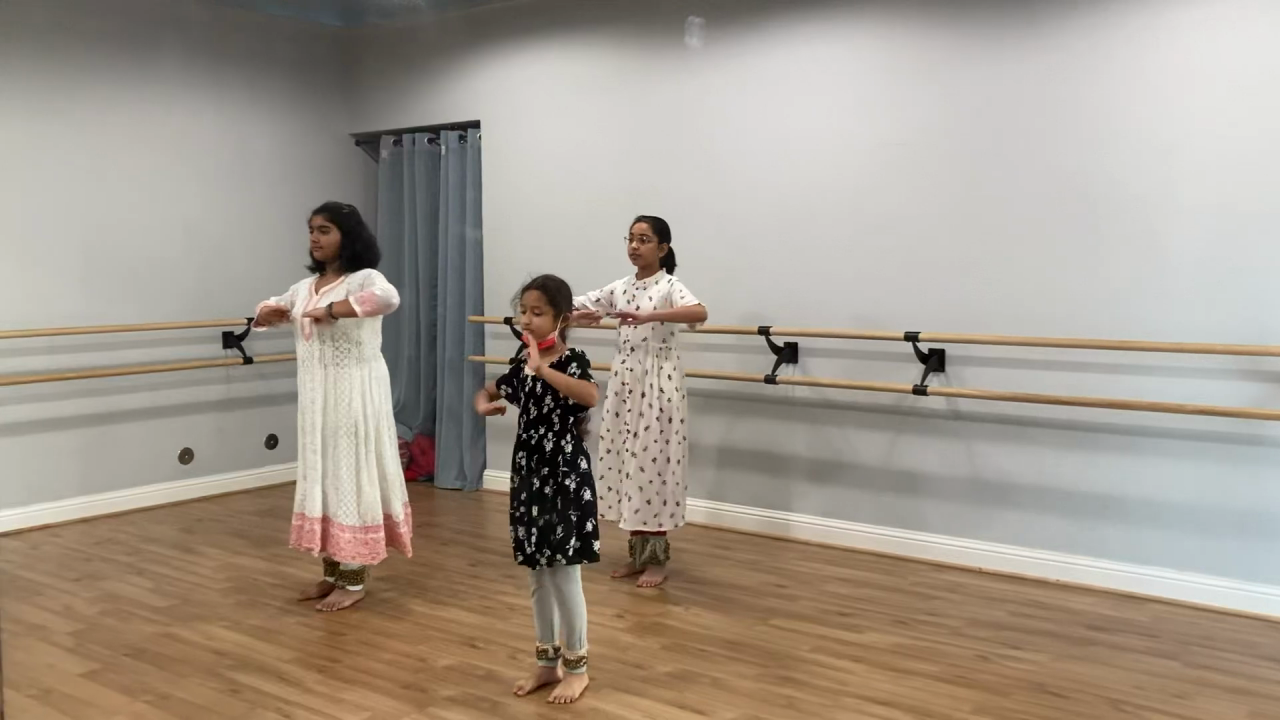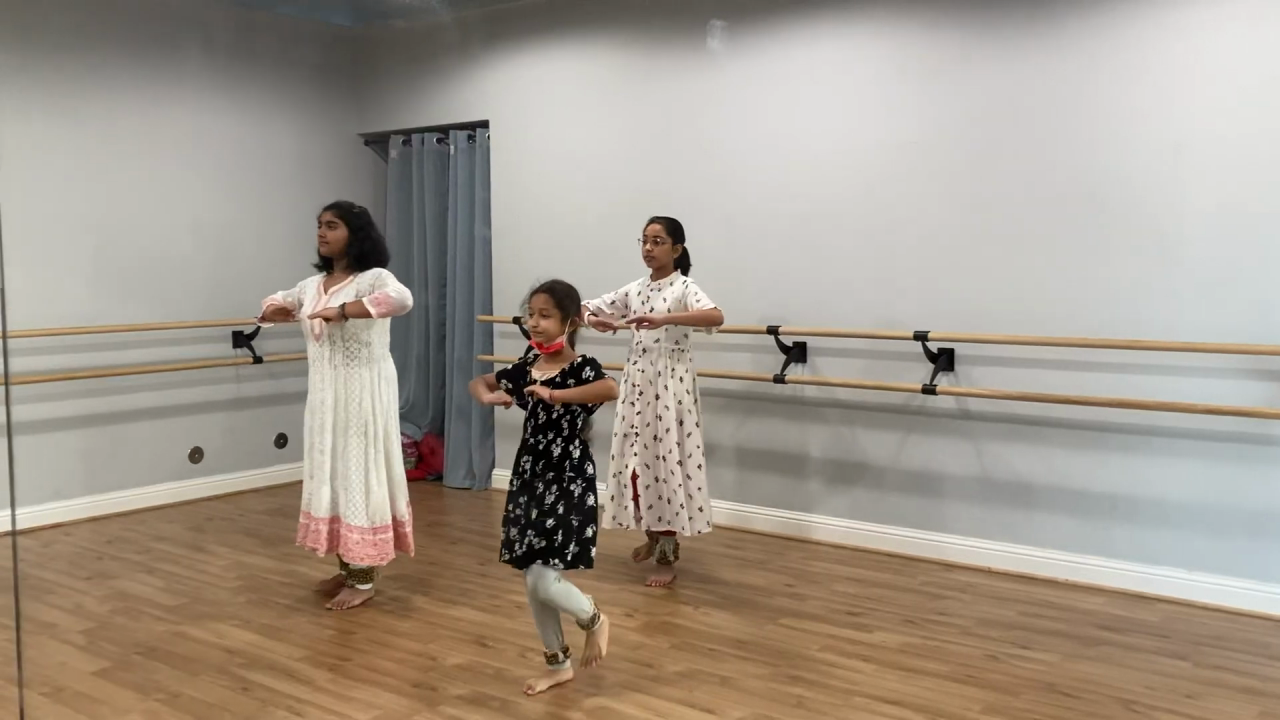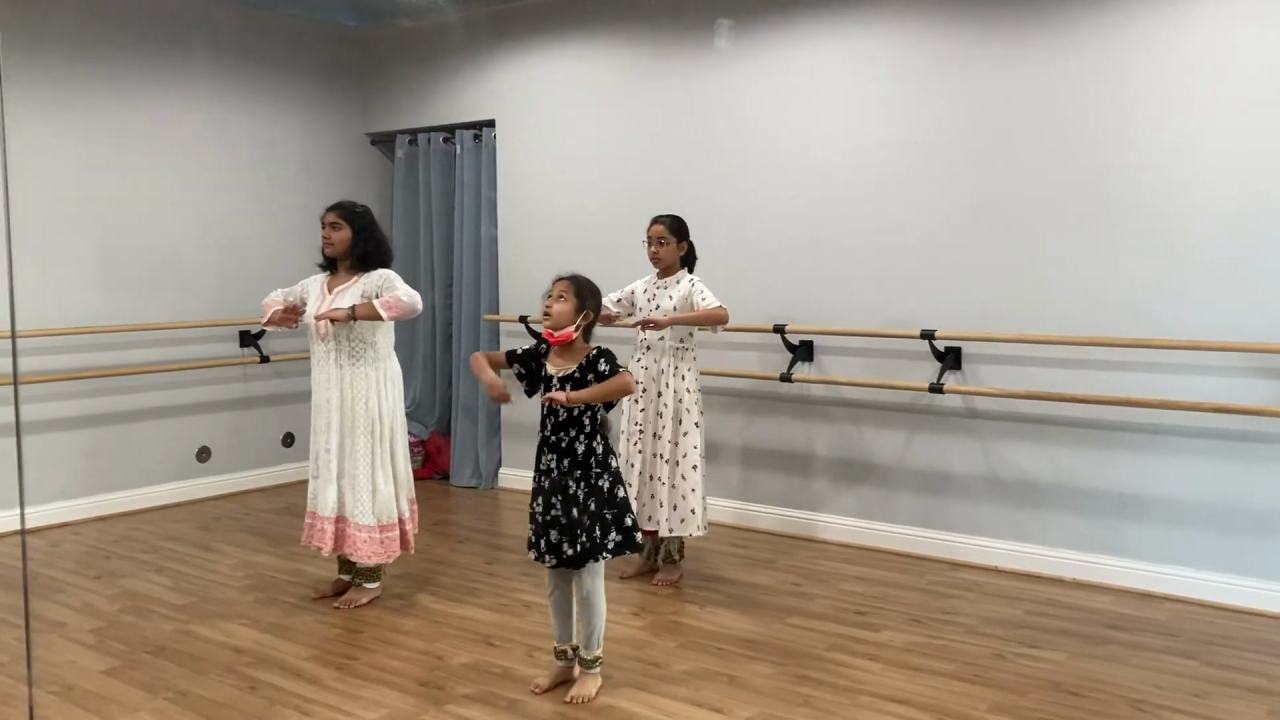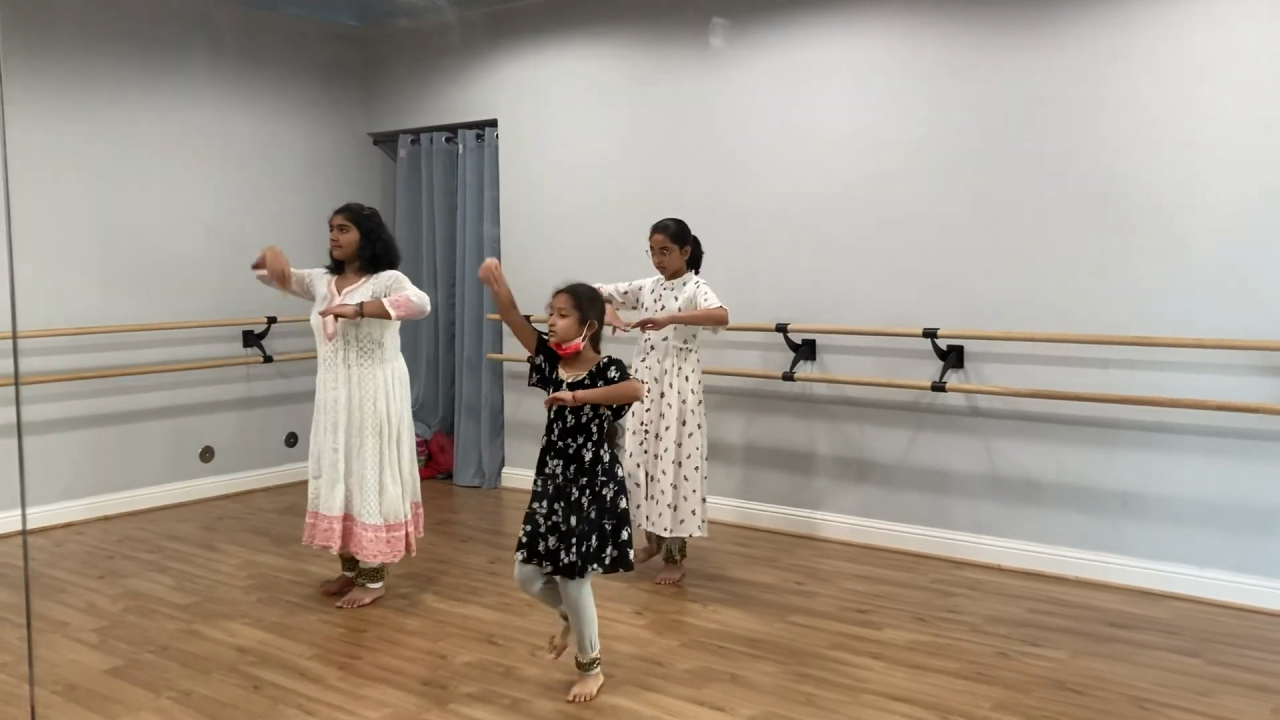
dt=0.4s
person 1, frame 1
left shoulder: (572, 360)
right shoulder: (522, 364)
left elbow: (590, 395)
right elbow: (486, 393)
left wrist: (543, 368)
right wrist: (485, 406)
left hip: (565, 478)
right hip: (528, 475)
left knee: (563, 577)
right knee: (540, 578)
left ankle: (577, 668)
right ankle: (549, 662)
person 1, frame 2
left shoulder: (582, 367)
right shoulder: (527, 367)
left elbow: (611, 389)
right elbow: (479, 382)
left wrist: (554, 395)
right wrist: (489, 396)
left hip: (568, 483)
right hip: (529, 478)
left knee: (542, 580)
right knee: (532, 582)
left ankle: (593, 620)
right ankle: (557, 663)
person 1, frame 3
left shoulder: (597, 359)
right shoulder: (537, 356)
left elbow: (627, 383)
right elbow: (481, 359)
left wrist: (571, 397)
right wrist: (489, 377)
left hip: (591, 477)
right hip: (550, 475)
left knee: (587, 578)
right knee: (557, 577)
left ankle: (591, 667)
right ankle: (565, 661)
person 1, frame 4
left shoulder: (607, 369)
right shoulder: (548, 360)
left elbow: (635, 390)
right elbow: (513, 318)
left wrist: (576, 396)
right wrist: (494, 281)
left hip: (593, 488)
right hip: (551, 484)
left knee: (574, 583)
right knee: (529, 577)
left ankle: (590, 668)
right ankle: (570, 615)
person 2, frame 1
left shoulder: (364, 279)
right shoulder: (306, 286)
left elbow: (388, 298)
right elbow: (271, 308)
left wrist: (331, 310)
right wrist: (270, 314)
left hip: (355, 393)
right hip: (317, 395)
left knee: (352, 476)
right knee: (321, 476)
left ankle: (354, 581)
right ankle: (331, 573)
person 2, frame 2
left shoulder: (373, 279)
right shoulder: (313, 284)
left elbow: (401, 299)
right elbow: (277, 301)
left wrist: (343, 310)
right wrist: (275, 311)
left hip: (364, 394)
right hip: (325, 395)
left knee: (360, 474)
right knee: (329, 474)
left ankle: (363, 580)
right ankle: (345, 568)
person 2, frame 3
left shoulder: (379, 279)
right shoulder: (315, 284)
left elbow: (410, 302)
right elbow: (275, 299)
left wrist: (351, 312)
right wrist: (281, 313)
left hip: (369, 393)
right hip: (330, 395)
left knee: (366, 474)
right knee: (333, 475)
left ankle: (370, 579)
right ankle: (347, 572)
person 2, frame 4
left shoulder: (387, 281)
right shoulder: (320, 282)
left elbow: (420, 303)
right elbow: (273, 274)
left wrist: (359, 308)
right wrist: (272, 260)
left hip: (375, 396)
right hip: (335, 397)
left knee: (371, 476)
right knee: (335, 475)
left ankle: (373, 577)
right ankle: (351, 567)
person 3, frame 1
left shoulder: (669, 286)
right shoulder: (620, 288)
left elbow: (700, 313)
right elbow: (570, 306)
left wrist: (648, 316)
right wrist: (579, 315)
left hip: (658, 384)
right hip: (625, 383)
left knee: (653, 465)
right knee: (627, 465)
left ankle: (657, 560)
right ankle: (637, 555)
person 3, frame 2
left shoulder: (684, 288)
right shoulder: (634, 290)
left elbow: (716, 317)
right elbow: (586, 308)
left wrist: (665, 319)
right wrist: (594, 320)
left hip: (671, 385)
right hip: (637, 384)
left knee: (667, 464)
right knee: (634, 464)
left ankle: (666, 558)
right ankle: (654, 535)
person 3, frame 3
left shoulder: (690, 286)
right shoulder: (640, 288)
left elbow: (721, 315)
left wrist: (669, 319)
right wrist: (600, 315)
left hip: (675, 384)
right hip: (641, 383)
left knee: (672, 463)
right knee: (640, 463)
left ankle: (672, 559)
right ankle: (648, 553)
person 3, frame 4
left shoulder: (696, 287)
right shoulder: (646, 287)
left elbow: (722, 316)
right elbow: (596, 293)
left wrist: (670, 318)
right wrist: (609, 310)
left hip: (678, 385)
right hip: (645, 382)
left knee: (674, 463)
right knee: (640, 460)
left ankle: (675, 555)
right ankle: (652, 533)
